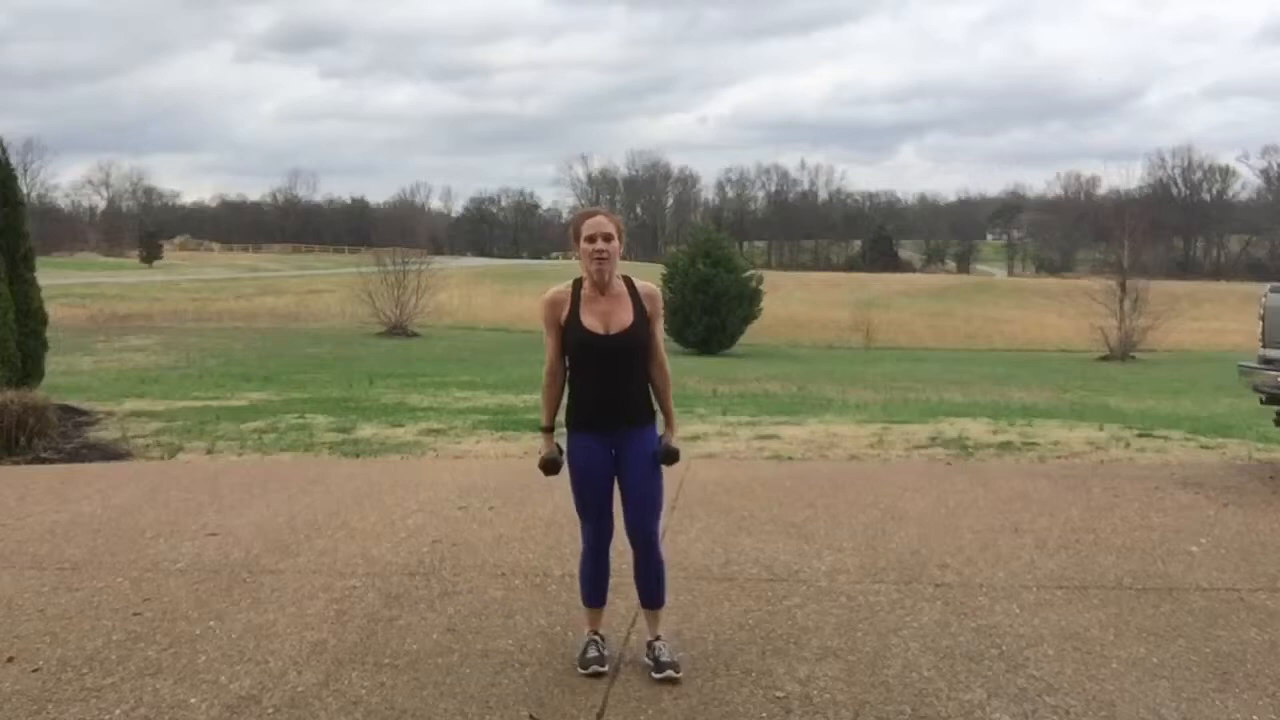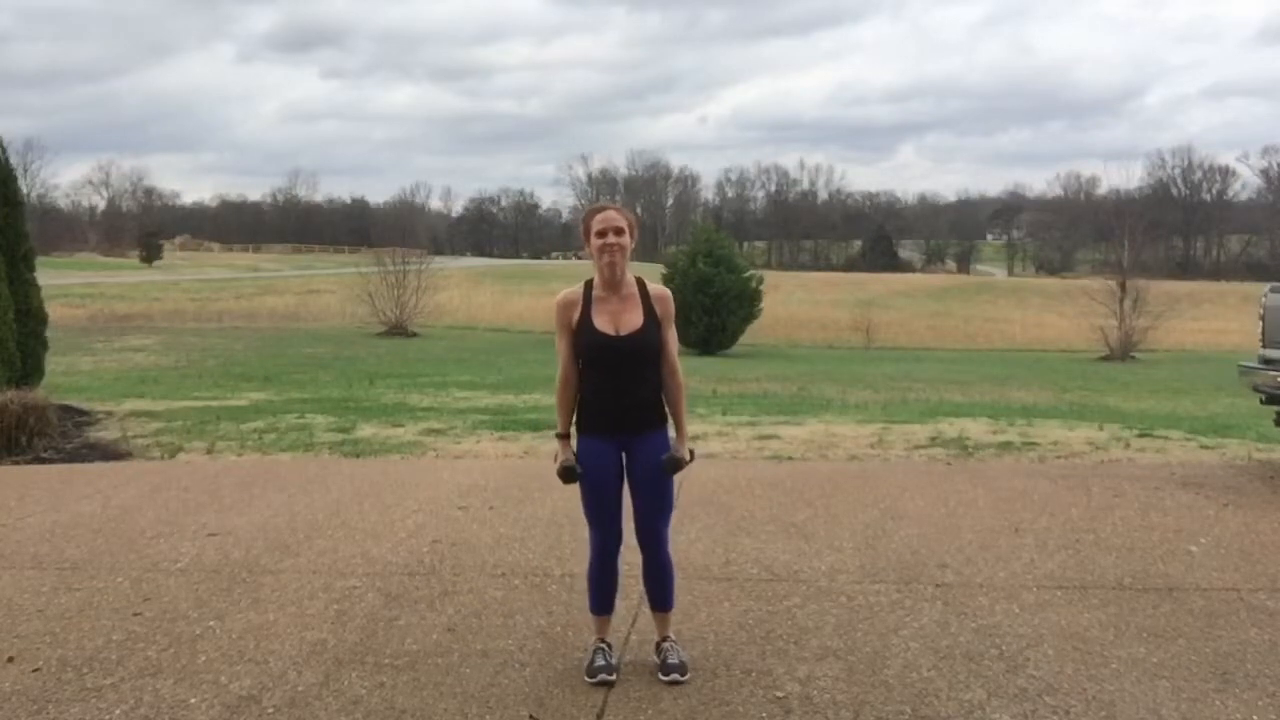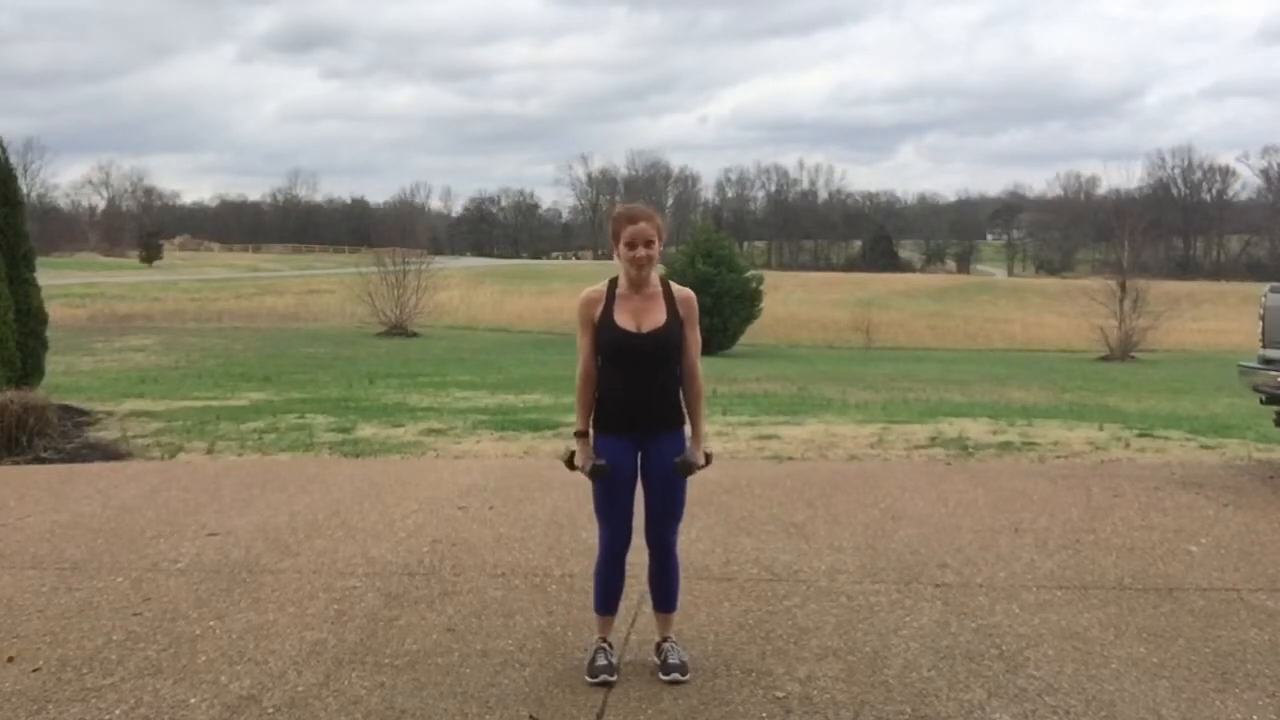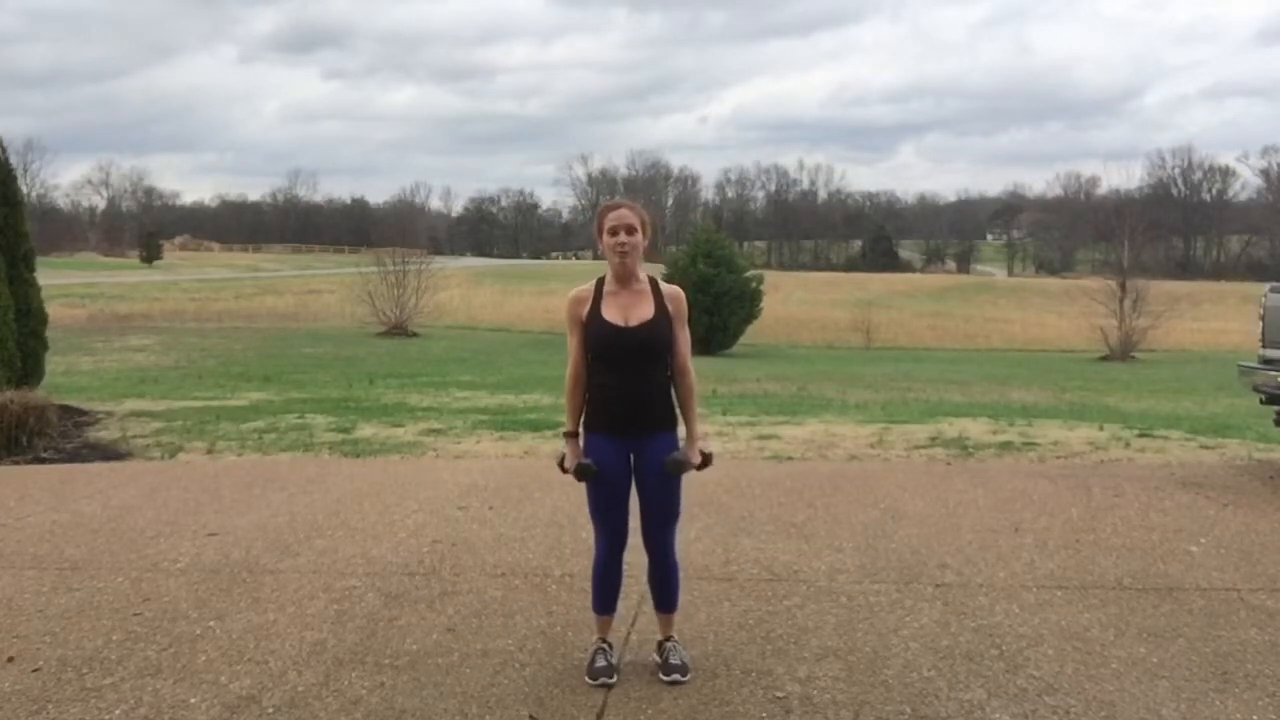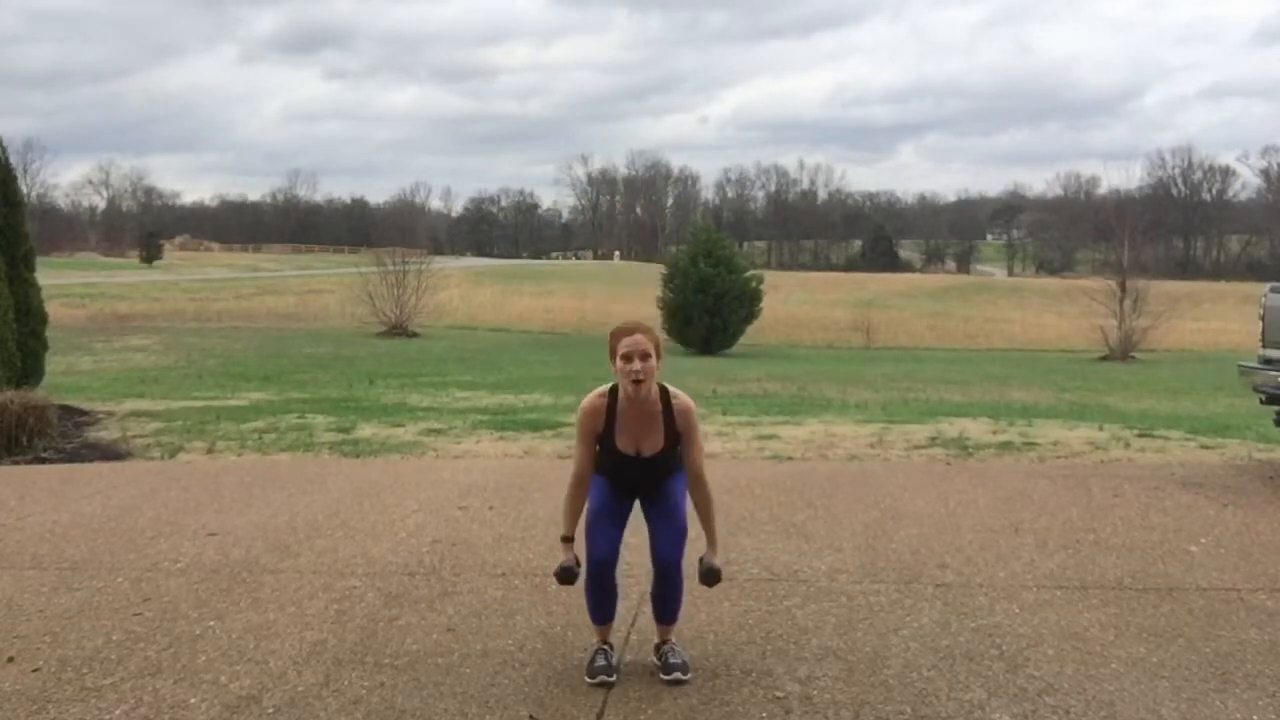
dt=1s
person 1, frame 1
left shoulder: (647, 295)
right shoulder: (558, 301)
left elbow: (658, 365)
right elbow: (554, 371)
left wrist: (670, 425)
right wrist: (547, 432)
left hip: (639, 429)
right hip: (586, 433)
left knee: (645, 535)
right knee: (595, 536)
left ankle: (655, 637)
right ankle: (594, 634)
person 1, frame 2
left shoulder: (659, 298)
right shoulder: (570, 303)
left elbow: (671, 370)
right elbow: (567, 377)
left wrist: (681, 434)
right wrist: (564, 439)
left hip: (650, 434)
right hip: (596, 438)
left knee: (655, 540)
right knee: (604, 542)
left ankle: (665, 639)
right ankle: (600, 643)
person 1, frame 3
left shoulder: (682, 299)
right shoulder: (593, 300)
left elbow: (692, 373)
right elbow: (587, 374)
left wrist: (697, 437)
right wrist: (582, 437)
left hip: (666, 436)
right hip: (613, 436)
left knee: (663, 540)
right knee: (613, 540)
left ankle: (666, 640)
right ankle: (602, 642)
person 1, frame 4
left shoulder: (671, 297)
right shoulder: (582, 300)
left elbow: (683, 371)
right elbow: (576, 374)
left wrist: (693, 437)
right wrist: (571, 438)
left hip: (658, 434)
right hip: (604, 436)
left knee: (661, 541)
right knee: (610, 542)
left ankle: (668, 640)
right ankle: (602, 642)
person 1, frame 5
left shoulder: (680, 407)
right shoulder: (595, 407)
left elbow: (697, 479)
right elbow: (580, 479)
left wrist: (712, 545)
right wrist: (567, 542)
left hip: (663, 481)
right hip: (612, 482)
left knee: (669, 559)
right knee: (600, 559)
left ankle: (665, 643)
right ankle: (603, 644)
